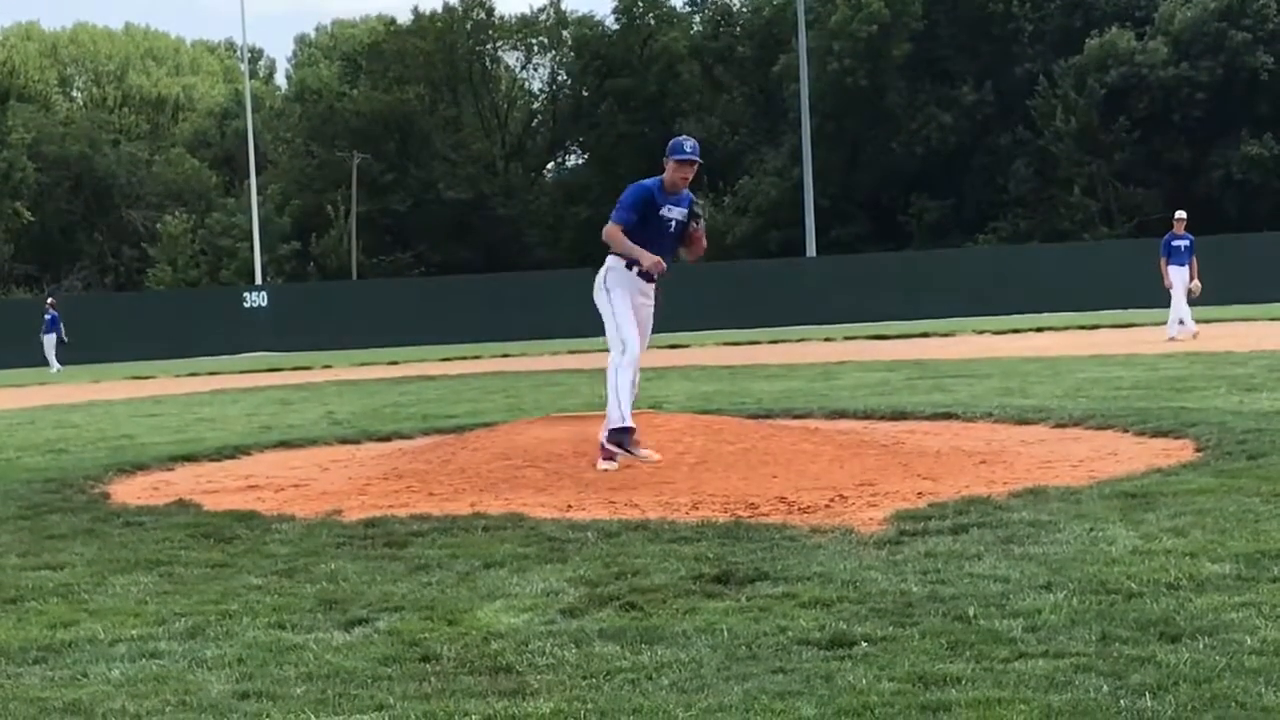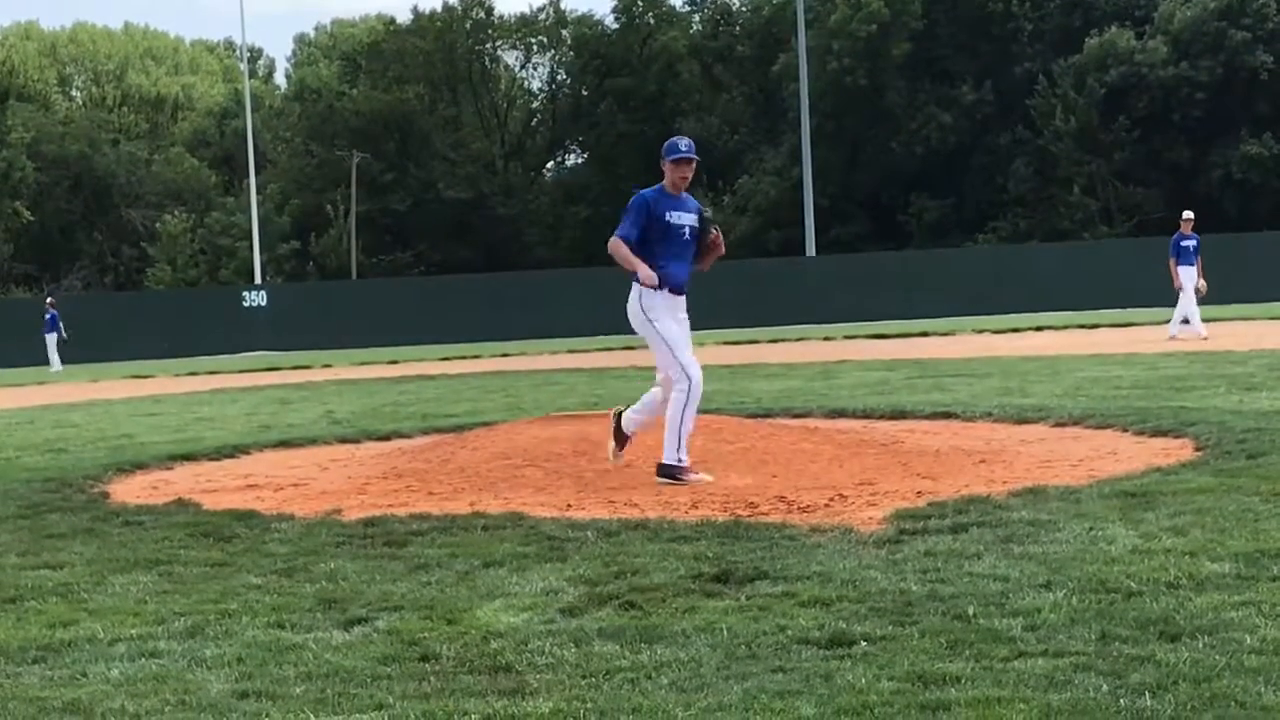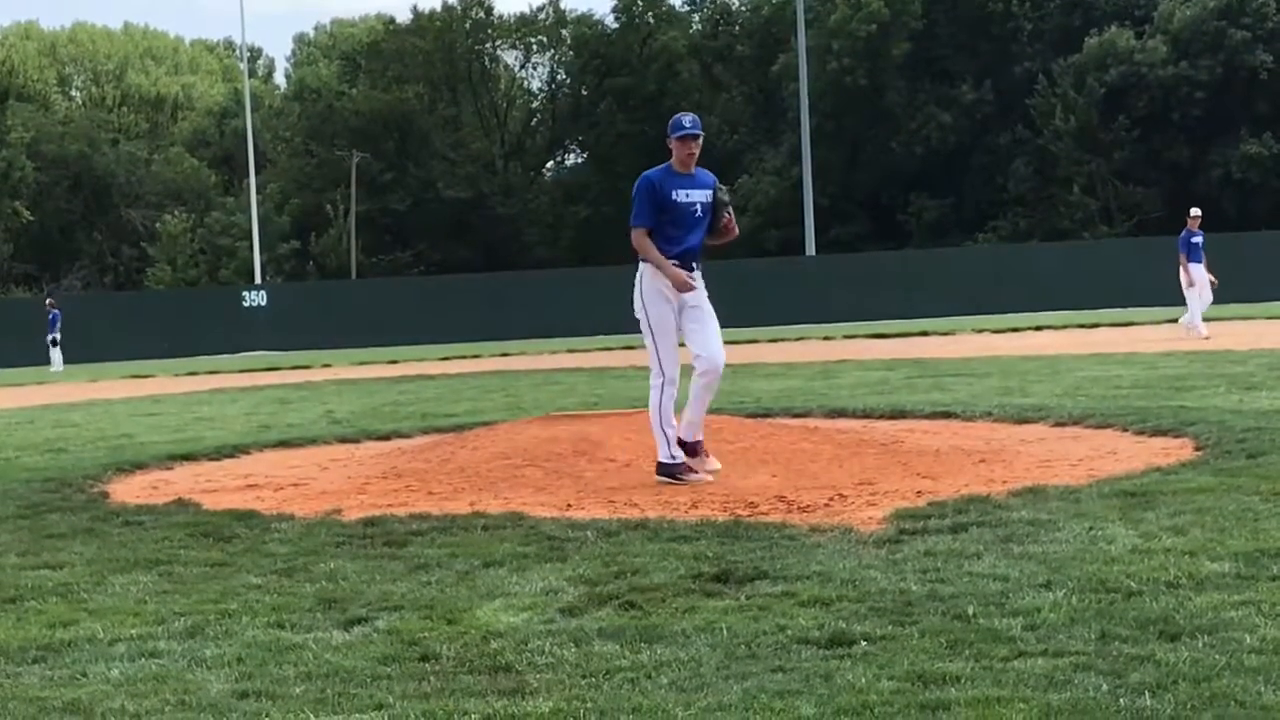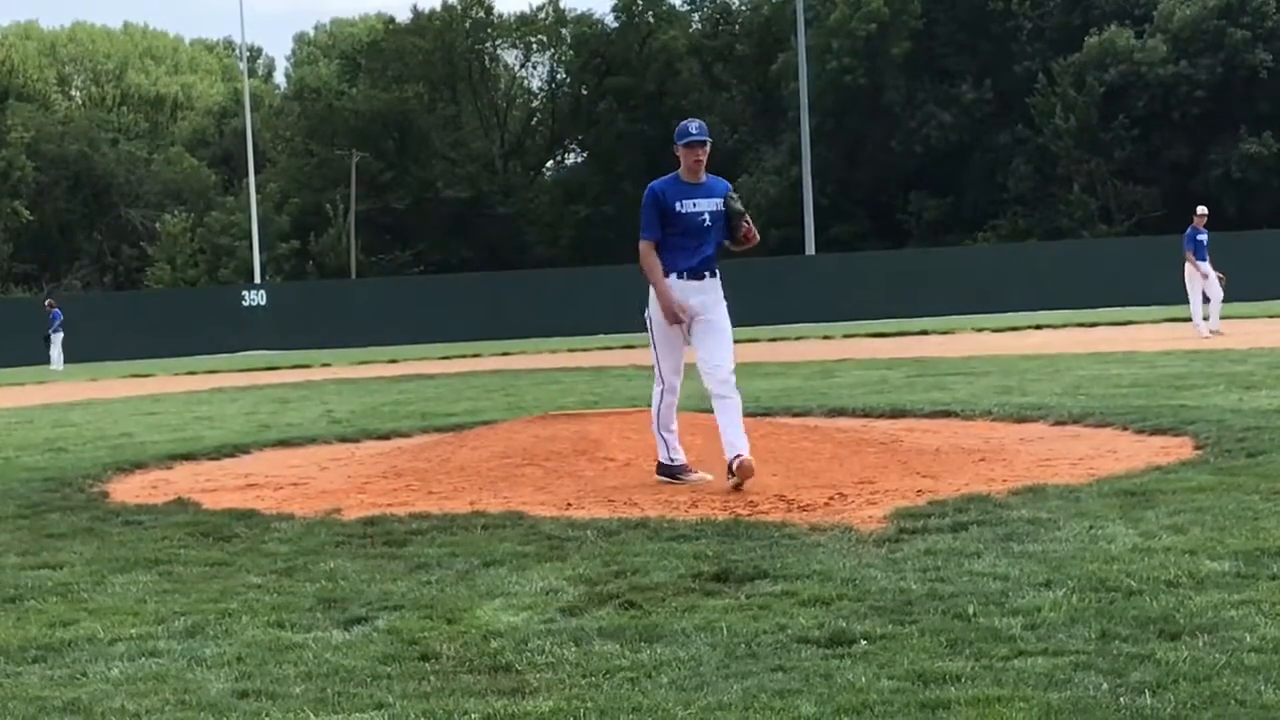
dt=0.2s
person 1, frame 1
left shoulder: (688, 201)
right shoulder: (643, 191)
left elbow: (689, 253)
right elbow: (610, 232)
left wrist: (699, 239)
right wrist: (640, 254)
left hip: (646, 288)
right hip: (618, 279)
left knee: (630, 368)
right knee: (626, 346)
left ankle: (611, 443)
right ankle: (620, 430)
person 1, frame 2
left shoulder: (693, 207)
right shoulder: (646, 201)
left elbow: (700, 265)
right elbow: (615, 245)
left wrist: (714, 249)
right wrist: (640, 268)
left hip: (677, 303)
right hip: (650, 303)
left knee: (673, 385)
right knee: (689, 379)
left ankle: (625, 422)
right ankle: (672, 463)
person 1, frame 3
left shoulder: (709, 182)
right shoulder: (651, 182)
right elbow: (638, 238)
left wrist: (728, 231)
right wrist: (670, 272)
left hip: (692, 281)
right hip: (656, 281)
left knee: (713, 360)
right knee: (665, 373)
left ankle: (690, 437)
right ankle: (669, 459)
person 1, frame 4
left shoulder: (722, 190)
right shoulder: (659, 192)
left elbow: (728, 240)
right elbow: (647, 249)
left wrist: (748, 238)
right wrist: (663, 297)
left hip: (710, 290)
right hip: (670, 291)
left knee: (721, 375)
right knee: (668, 382)
left ankle: (738, 457)
right ankle: (669, 462)
